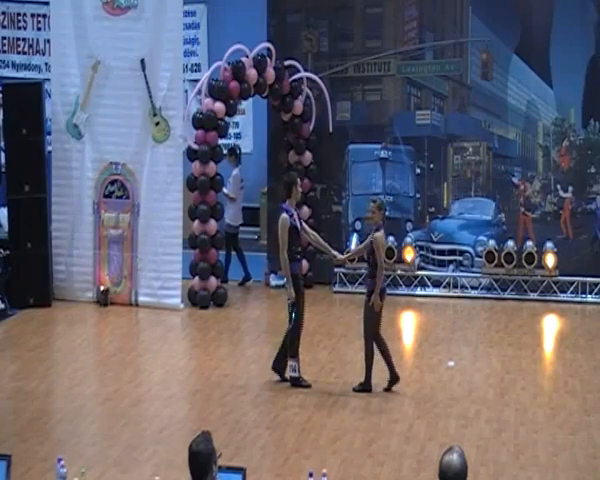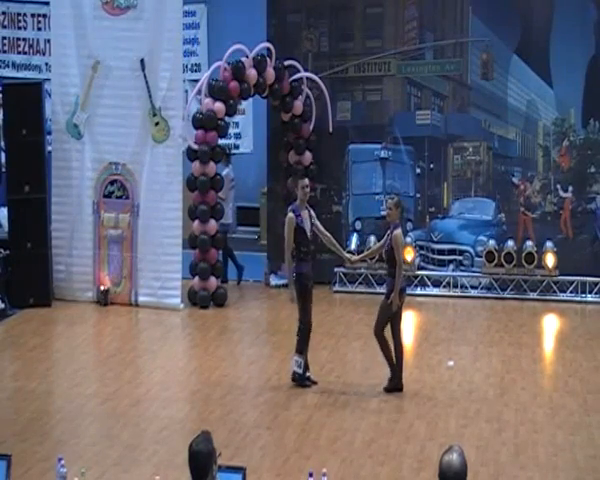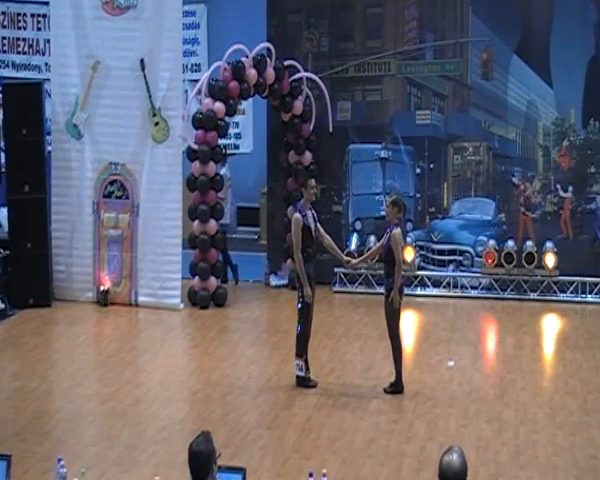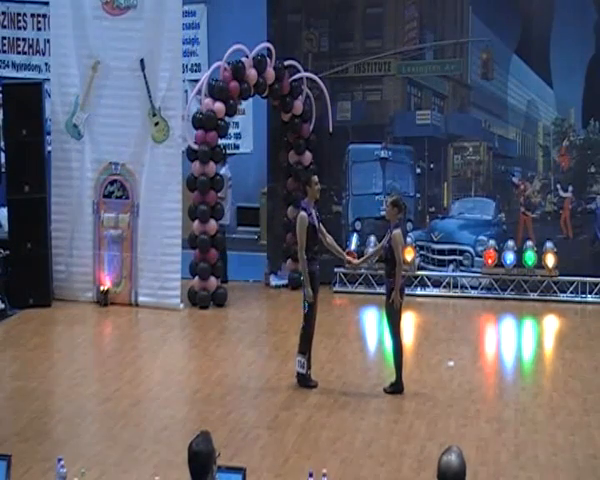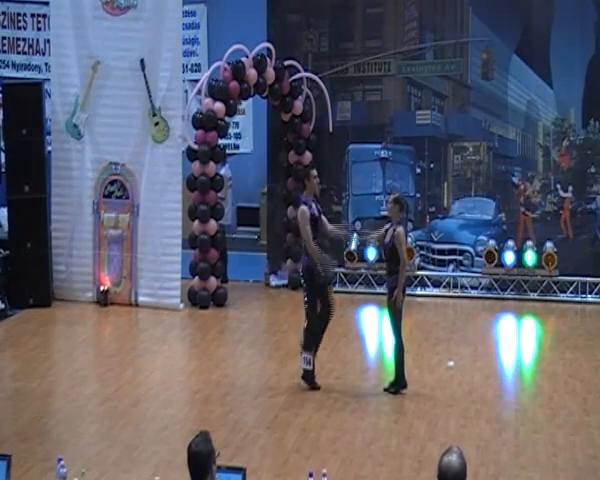
dt=0.7s
person 1, frame 1
left shoulder: (295, 213)
right shoulder: (285, 217)
left elbow: (311, 235)
right elbow: (283, 254)
left wrist: (332, 252)
right wrist: (289, 286)
left hip: (298, 272)
right hip: (292, 274)
left knee: (297, 322)
right knee: (295, 323)
left ankle: (280, 363)
right ankle: (294, 374)
person 1, frame 2
left shoulder: (310, 212)
right shoulder: (292, 217)
left elbow: (325, 236)
right elbow: (287, 253)
left wrist: (344, 254)
right wrist: (291, 286)
left hip: (309, 270)
right hip: (299, 271)
left knee: (306, 321)
right knee: (305, 322)
left ankle: (303, 370)
right ankle: (297, 371)
person 1, frame 3
left shoulder: (312, 212)
right shoulder: (298, 217)
left elbow: (324, 238)
right elbow: (297, 254)
left wrist: (342, 257)
right wrist: (305, 285)
left hip: (311, 270)
right hip: (303, 273)
left knee: (308, 322)
right knee: (304, 322)
left ankle: (304, 370)
right ankle: (301, 374)
person 1, frame 4
left shoulder: (314, 211)
right shoulder: (303, 215)
left elbow: (326, 238)
right elbow: (301, 253)
left wrist: (344, 257)
right wrist: (306, 285)
left hip: (315, 269)
right hip: (308, 271)
left knee: (311, 322)
right knee: (308, 322)
left ankle: (305, 370)
right ankle: (302, 373)
person 1, frame 5
left shoulder: (315, 205)
right shoulder: (303, 209)
left elbow: (327, 228)
right elbow: (309, 243)
left wrist: (344, 234)
right wrist: (325, 264)
left hip: (318, 264)
right hip: (310, 265)
left knee: (326, 311)
right knee: (312, 317)
left ankle: (310, 353)
right ankle: (308, 372)
person 2, frame 1
left shoulder: (379, 236)
right shoulder: (375, 233)
left elbow: (380, 267)
right elbow: (362, 248)
left wrist: (376, 294)
right wrist: (344, 257)
left hip: (375, 289)
right hip: (374, 287)
left knee: (369, 335)
right knee: (375, 334)
left ankle: (367, 382)
right ankle: (393, 374)
person 2, frame 2
left shoulder: (397, 233)
right shoulder: (391, 232)
left elbow: (400, 265)
right elbow: (377, 249)
left wrist: (395, 293)
right wrist: (357, 258)
left hip: (396, 288)
right hip: (393, 287)
left knee: (378, 330)
right knee: (396, 334)
left ankle: (394, 374)
right ankle: (397, 380)
person 2, frame 3
left shoulder: (396, 232)
right shoulder: (390, 230)
left elbow: (399, 263)
right elbow: (377, 249)
left wrist: (395, 291)
right wrist: (357, 261)
left hip: (393, 287)
right hip: (389, 285)
left knee: (394, 334)
right knee: (393, 334)
left ankle: (398, 383)
right ankle: (397, 380)
person 2, frame 4
left shoulder: (396, 232)
right shoulder: (391, 231)
left elbow: (399, 263)
right elbow: (379, 249)
left wrist: (396, 291)
right wrist: (359, 262)
left hip: (394, 287)
right hip: (391, 286)
left knee: (395, 334)
right knee: (393, 334)
left ankle: (398, 382)
right ankle: (397, 380)
person 2, frame 5
left shoulder: (398, 230)
right shoulder: (389, 228)
left elbow: (404, 261)
right elbow: (375, 238)
left wrist: (399, 288)
left hip: (397, 285)
right hip: (392, 283)
left knee: (398, 333)
right knee: (396, 333)
left ankle: (400, 381)
right ankle: (398, 379)
person 3, frame 1
left shoulder: (235, 174)
right shoulder: (237, 172)
left elbow: (233, 197)
left wrist: (221, 189)
right wrist: (225, 189)
left hip: (232, 217)
right hip: (235, 216)
left knee: (228, 247)
right knee: (235, 246)
left ankle: (225, 276)
right ankle: (246, 274)
person 3, frame 2
left shoulder: (225, 173)
right shoulder: (230, 171)
left elbow: (222, 196)
left hip: (224, 216)
right hip: (227, 215)
left knee: (224, 246)
right knee: (225, 246)
left ankle: (224, 276)
right ankle: (238, 267)
person 3, frame 3
left shoulder: (223, 173)
right shoulder: (225, 171)
left elbow: (221, 196)
left hip: (222, 216)
right hip: (224, 216)
left knee: (222, 246)
right knee: (223, 246)
person 3, frame 4
left shoulder: (223, 173)
right shoulder: (226, 170)
left elbow: (221, 196)
right hip: (223, 216)
left knee: (221, 247)
right knee: (221, 246)
left ankle: (223, 275)
right ankle: (223, 273)
person 3, frame 5
left shoulder: (223, 173)
right shoulder: (226, 170)
left elbow: (221, 196)
right hip: (224, 216)
left knee: (221, 247)
right knee: (221, 247)
left ankle: (223, 276)
right ankle: (222, 275)
